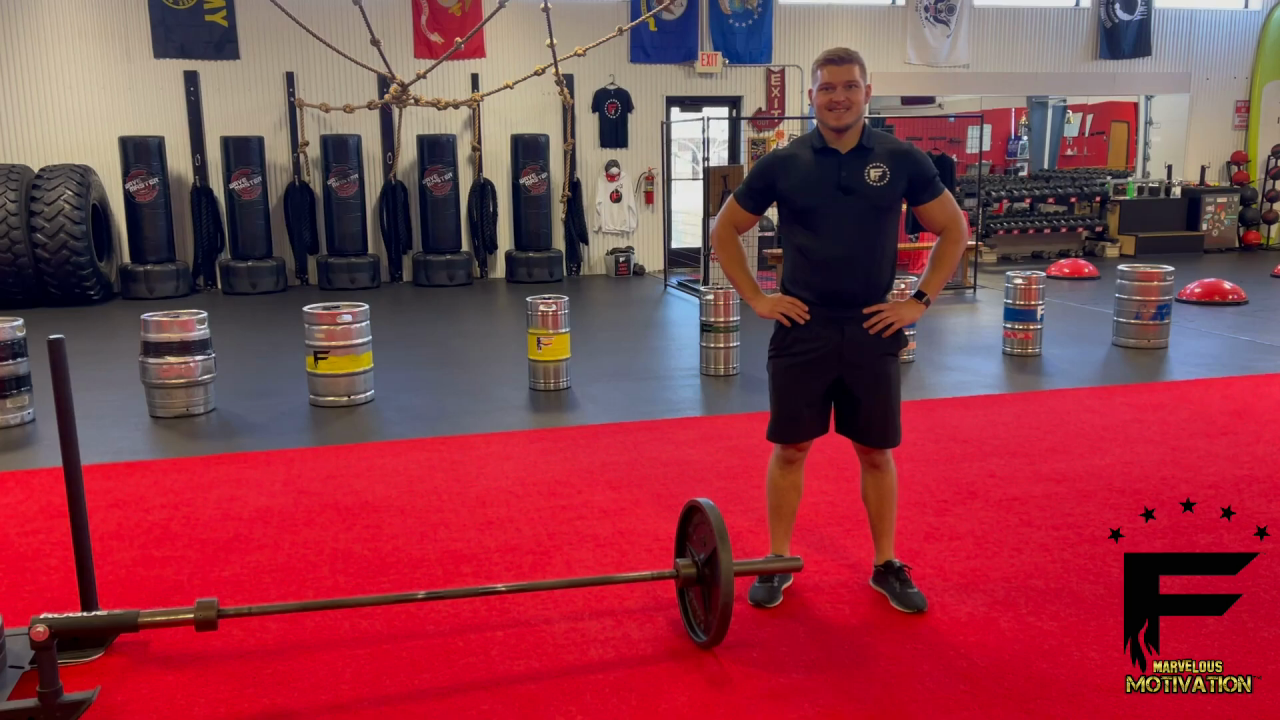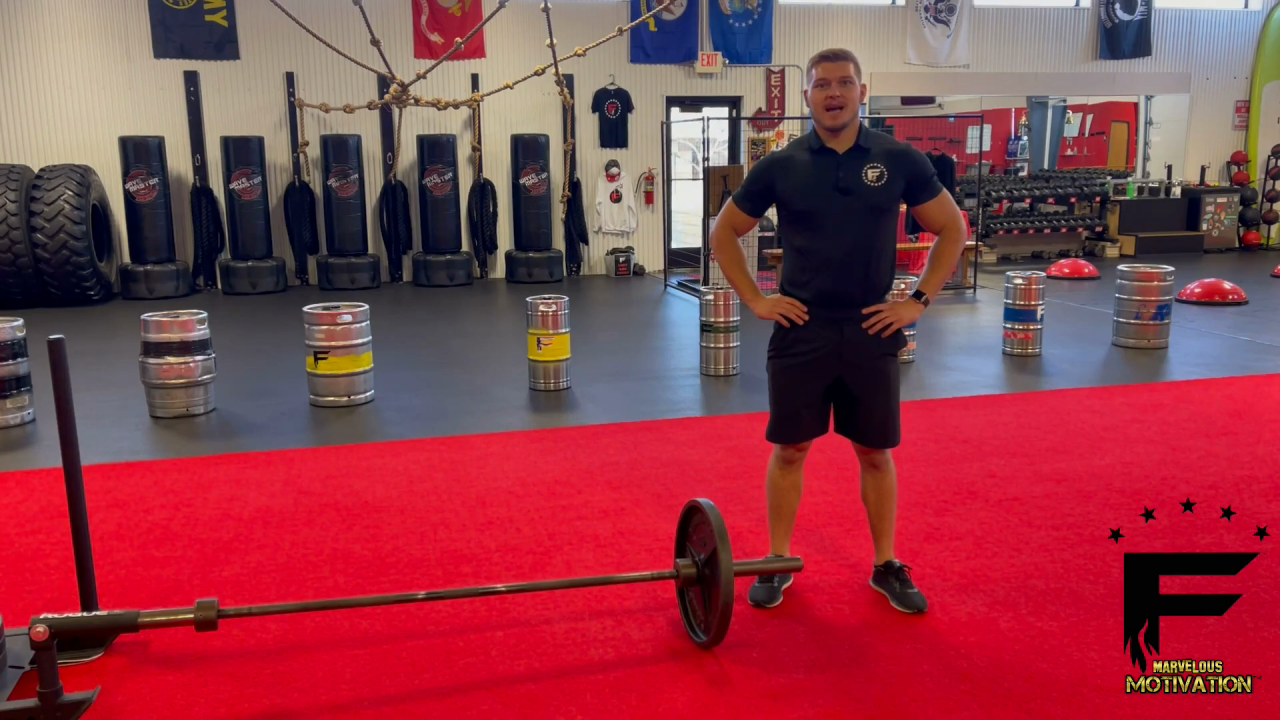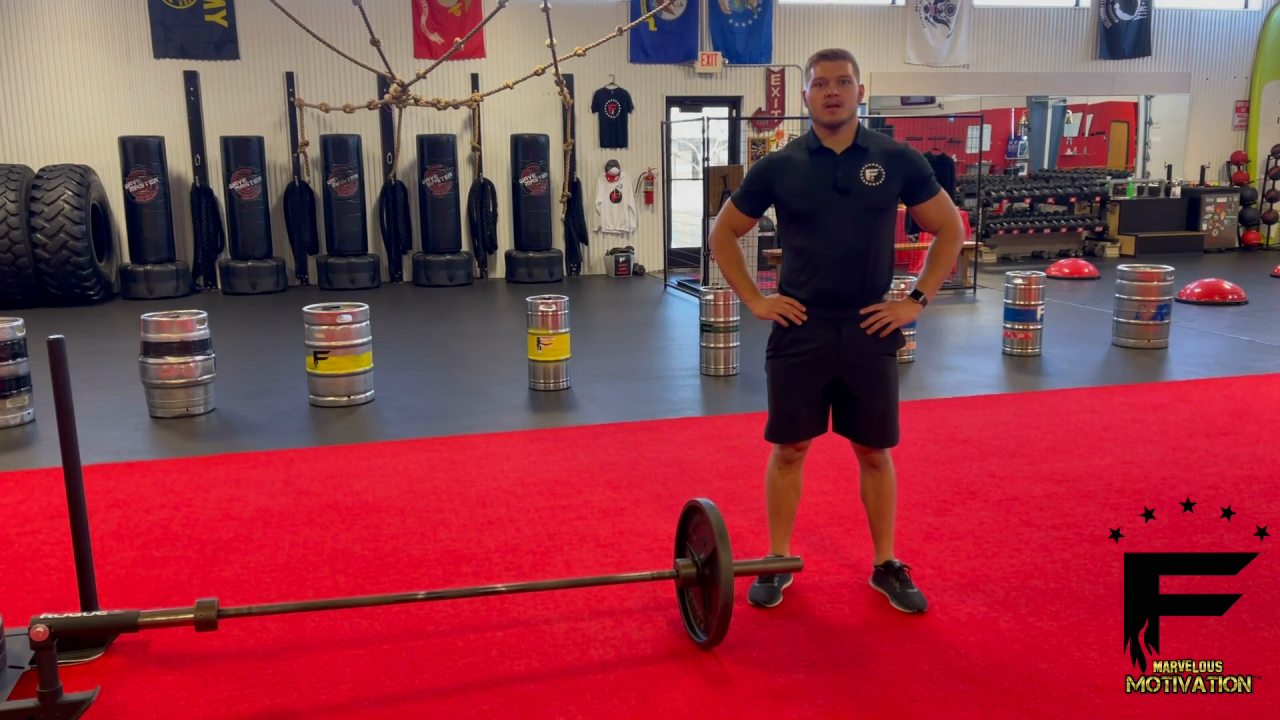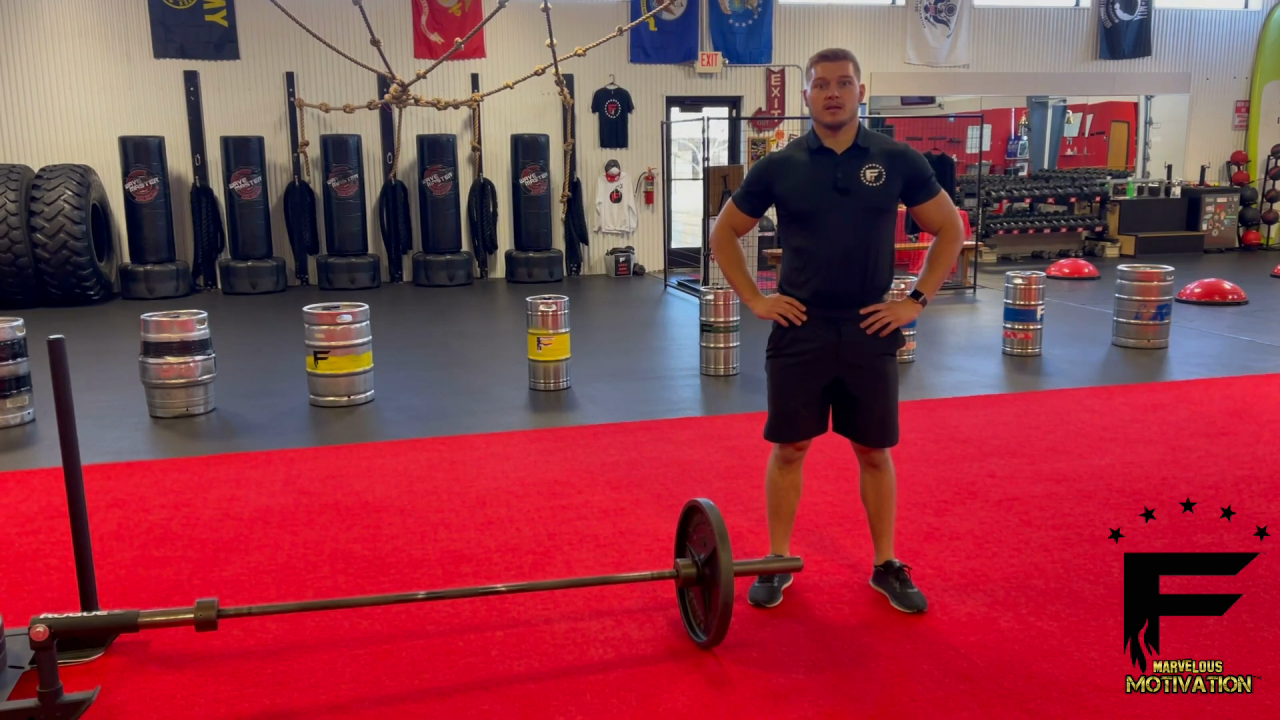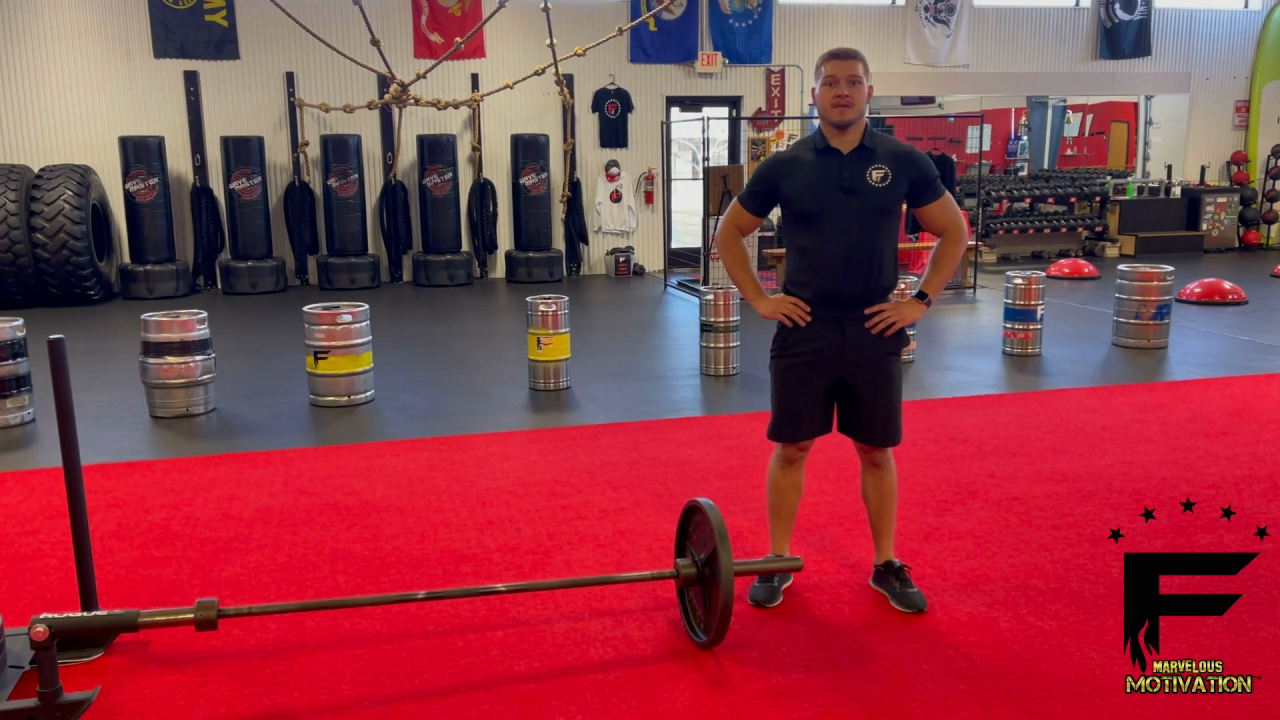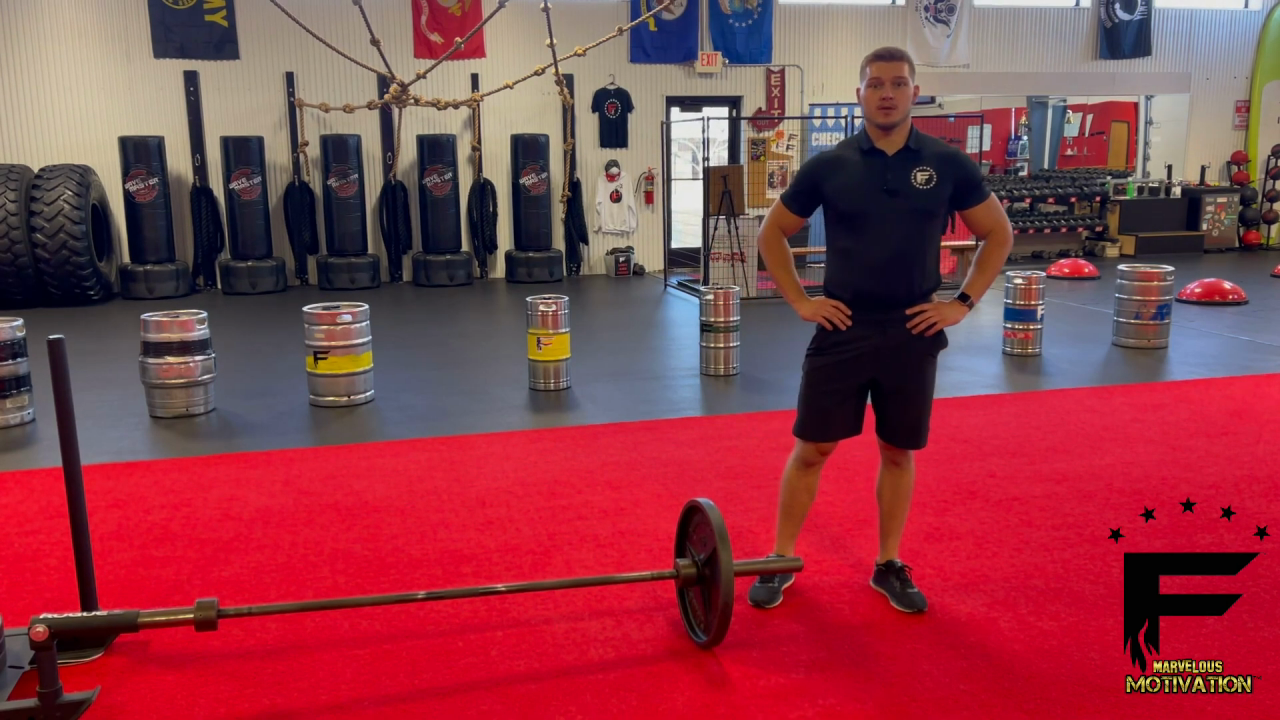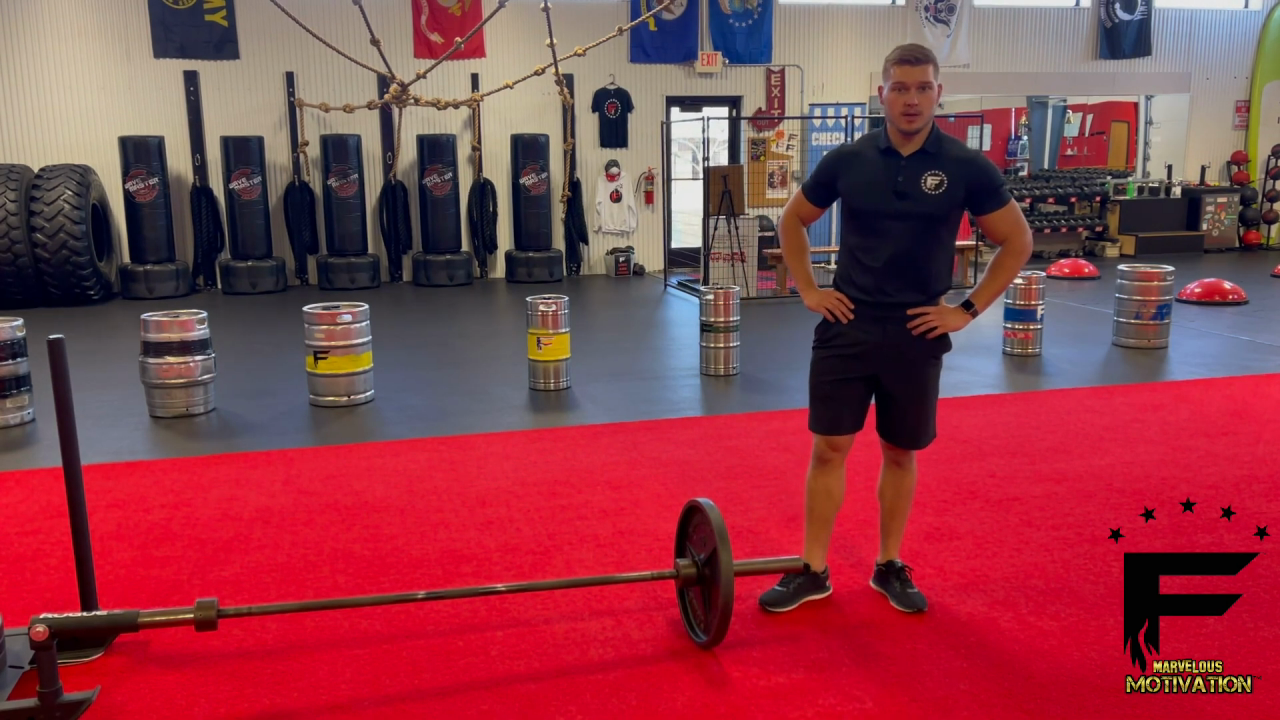
dt=0.7s
person 1, frame 1
left shoulder: (902, 160)
right shoulder: (782, 163)
left elbow: (953, 230)
right elbow: (724, 231)
left wrist: (920, 300)
right wrist: (755, 298)
left hip: (872, 331)
right hip: (801, 330)
left knee: (877, 452)
right knee: (789, 448)
left ankle: (887, 565)
right ankle: (777, 562)
person 1, frame 2
left shoulder: (900, 160)
right shoulder: (780, 166)
left elbow: (952, 230)
right elbow: (724, 233)
left wrist: (919, 300)
right wrist: (755, 300)
left hip: (871, 332)
right hip: (800, 331)
left knee: (876, 452)
right knee: (789, 448)
left ankle: (887, 566)
right ankle: (777, 562)
person 1, frame 3
left shoulder: (897, 160)
right shoulder: (778, 166)
left elbow: (949, 229)
right elbow: (723, 234)
left wrist: (917, 299)
right wrist: (753, 299)
left hip: (869, 331)
right hip: (799, 331)
left knee: (875, 451)
right knee: (788, 448)
left ankle: (887, 566)
right ankle: (778, 562)
person 1, frame 4
left shoulder: (898, 160)
right shoulder: (778, 166)
left elbow: (950, 230)
right elbow: (723, 233)
left wrist: (917, 299)
right wrist: (753, 299)
left hip: (869, 331)
right hip: (799, 331)
left knee: (875, 450)
right knee: (788, 447)
left ankle: (887, 565)
right ankle: (778, 562)
person 1, frame 5
left shoulder: (903, 161)
right shoulder: (784, 166)
left elbow: (953, 231)
right elbow: (729, 233)
left wrist: (921, 300)
right wrist: (758, 298)
left hip: (874, 331)
right hip: (804, 330)
left knee: (877, 451)
right knee: (791, 448)
left ankle: (887, 564)
right ankle: (777, 561)
person 1, frame 6
left shoulder: (948, 163)
right shoulder: (829, 165)
left elbow: (998, 233)
right elbow: (772, 233)
left wrist: (962, 302)
right wrist: (800, 301)
left hip: (912, 334)
right hip: (842, 332)
left knee: (899, 452)
right knee: (812, 449)
left ankle: (888, 564)
right ankle: (782, 559)
person 1, frame 7
left shoulder: (967, 167)
right shoulder: (846, 160)
left elbow: (1017, 242)
right elbow: (792, 221)
left wrist: (968, 309)
right wrist: (807, 290)
left hip: (916, 334)
right hip: (846, 327)
left knee: (901, 453)
right knee: (828, 448)
left ankle: (889, 565)
right ankle: (813, 570)
